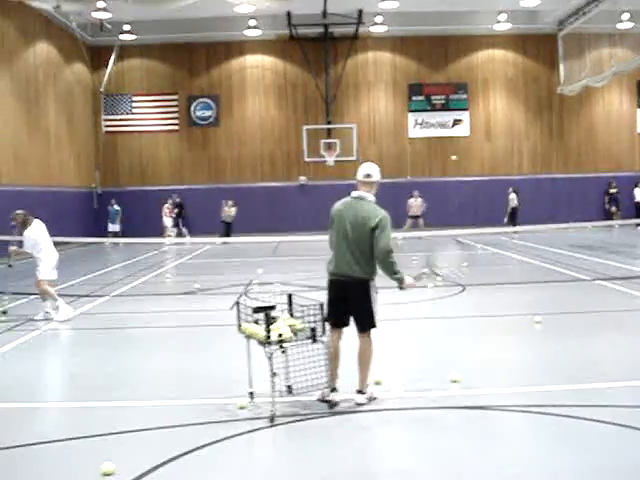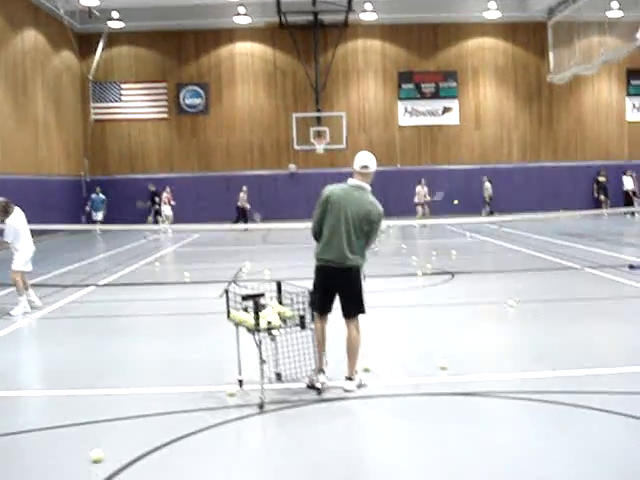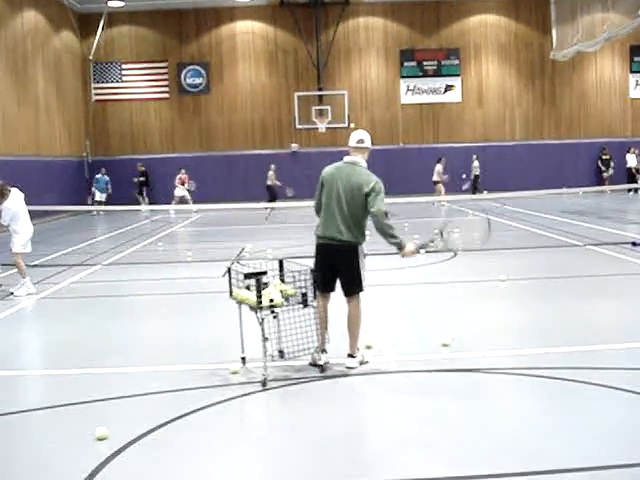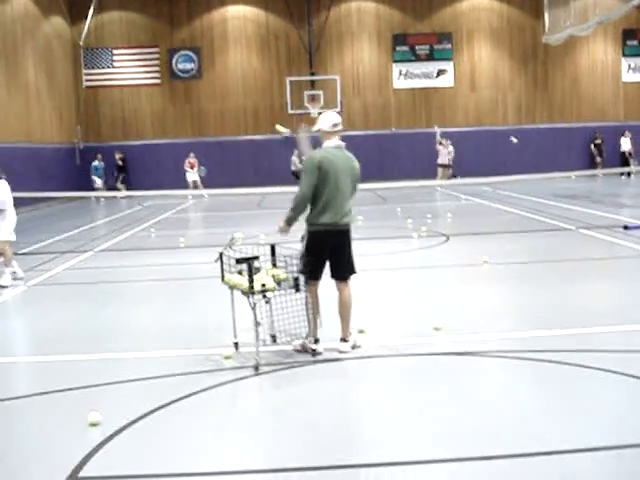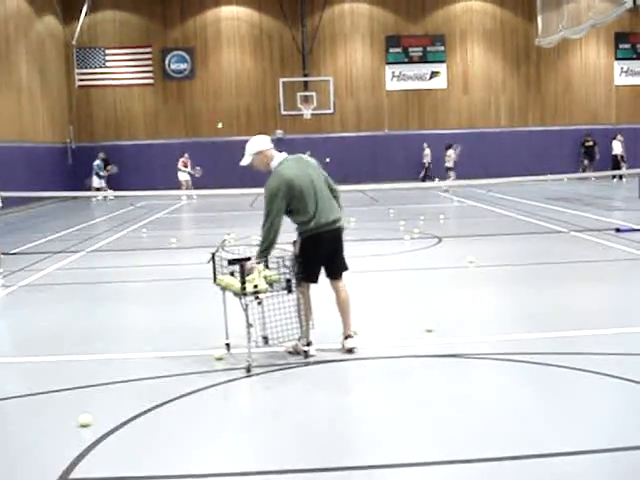
dt=0.5s
person 1, frame 1
left shoulder: (337, 207)
right shoulder: (379, 215)
right elbow: (384, 255)
right wrist: (400, 279)
left hip: (336, 278)
right hip: (361, 281)
left knee: (335, 333)
right knee: (364, 335)
left ankle: (331, 388)
right ankle: (362, 390)
person 1, frame 2
left shoulder: (330, 192)
right shoulder: (375, 208)
left elbow: (315, 228)
right elbow: (367, 243)
left hip: (324, 265)
right hip: (351, 268)
left knee: (320, 318)
right knee: (352, 322)
left ankle: (319, 372)
right ankle: (351, 377)
person 1, frame 3
left shoulder: (328, 171)
right shoulder: (371, 181)
left elbow: (318, 208)
right elbow: (380, 219)
right wrist: (401, 245)
left hip: (324, 242)
right hip: (350, 245)
left knee: (322, 297)
right knee: (353, 299)
left ankle: (321, 351)
right ankle: (353, 354)
person 1, frame 4
left shoulder: (316, 157)
right shoulder: (353, 162)
left elbow: (304, 195)
left wrist: (289, 221)
left hip: (319, 229)
right hip: (342, 229)
left knee: (311, 284)
right knee: (343, 284)
left ankle: (313, 339)
right ankle: (346, 338)
person 1, frame 5
left shoulder: (276, 181)
right shoulder: (305, 159)
left elbow: (271, 224)
right elbow: (333, 189)
left wrist: (261, 256)
left hip: (312, 235)
right hip: (334, 228)
left knee: (303, 287)
right knee: (338, 283)
left ankle: (305, 342)
right ankle: (348, 336)
